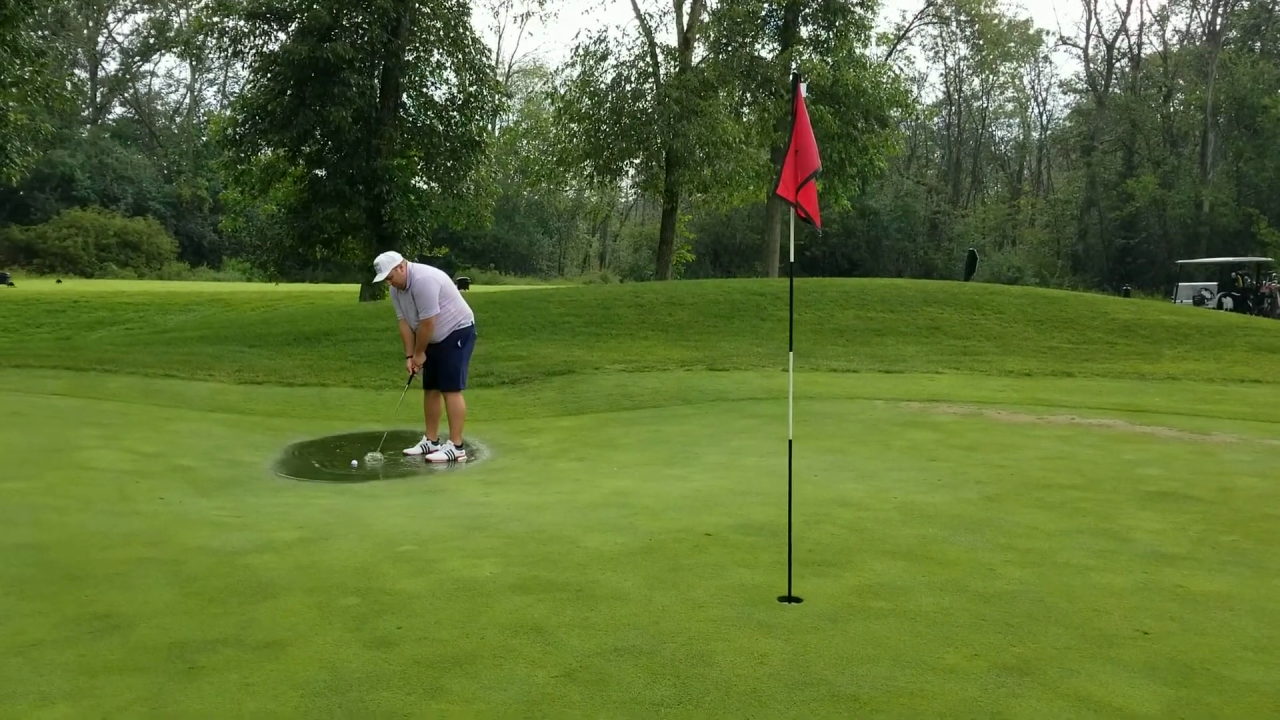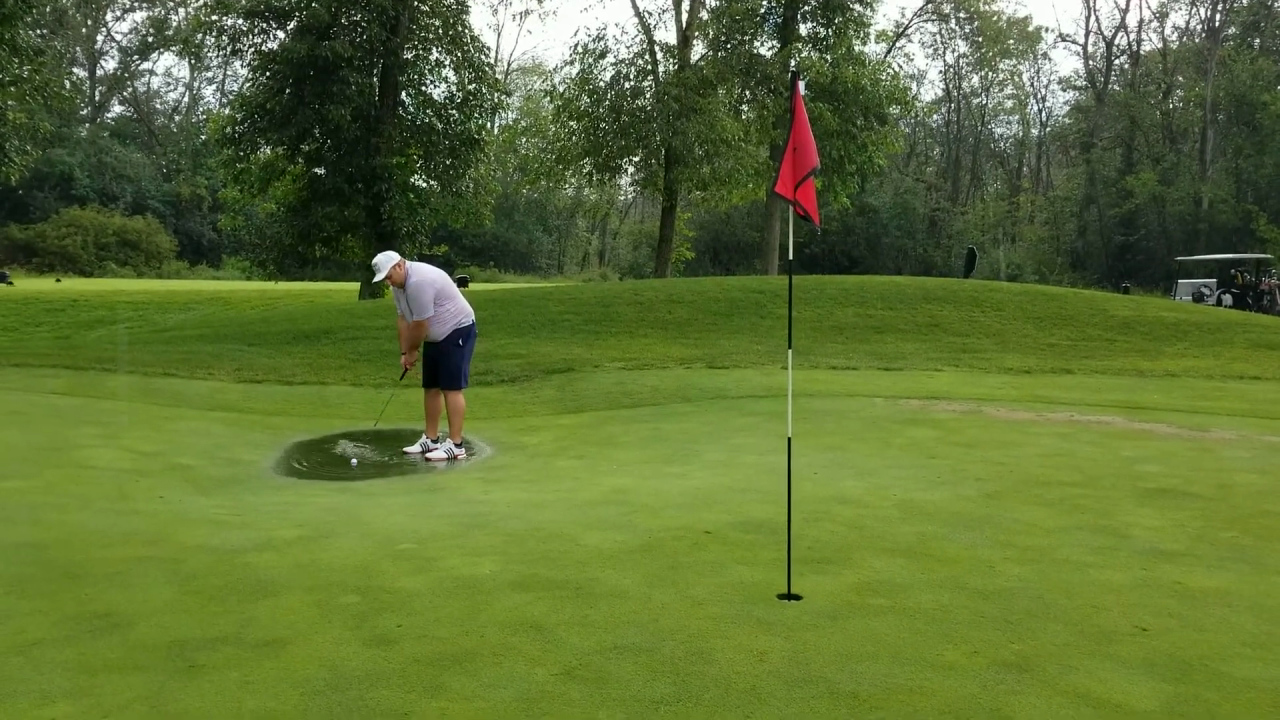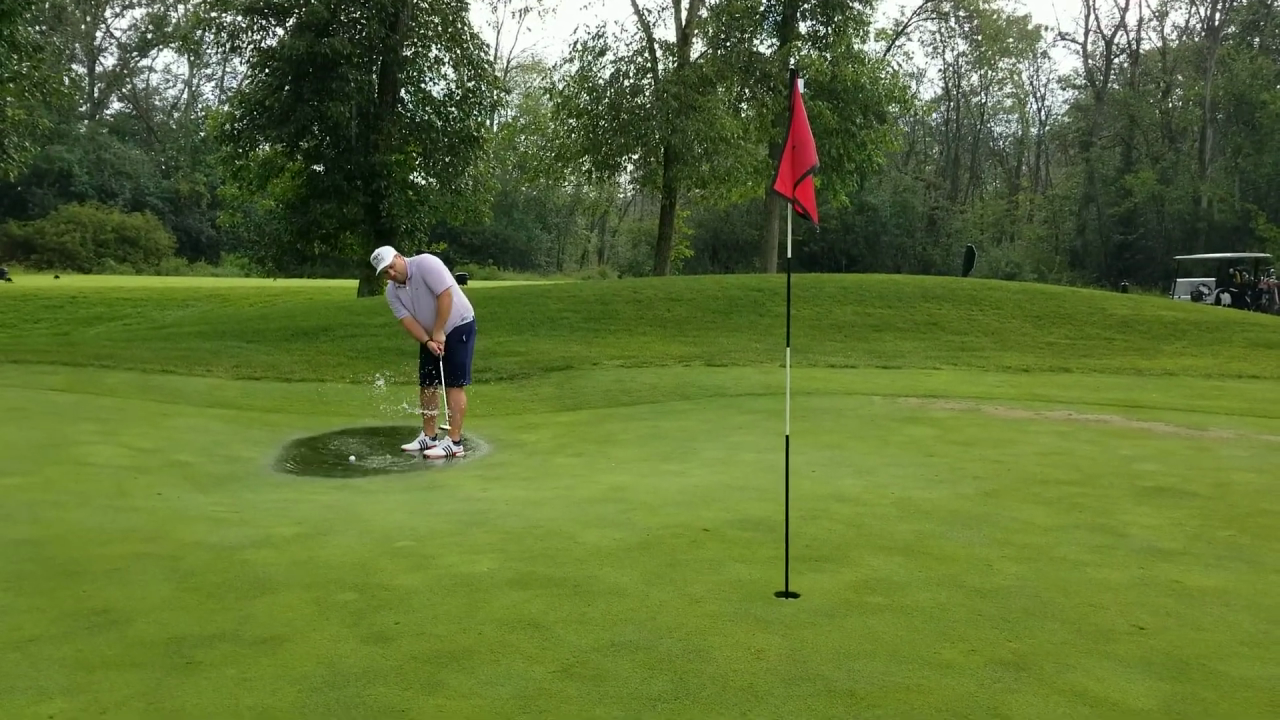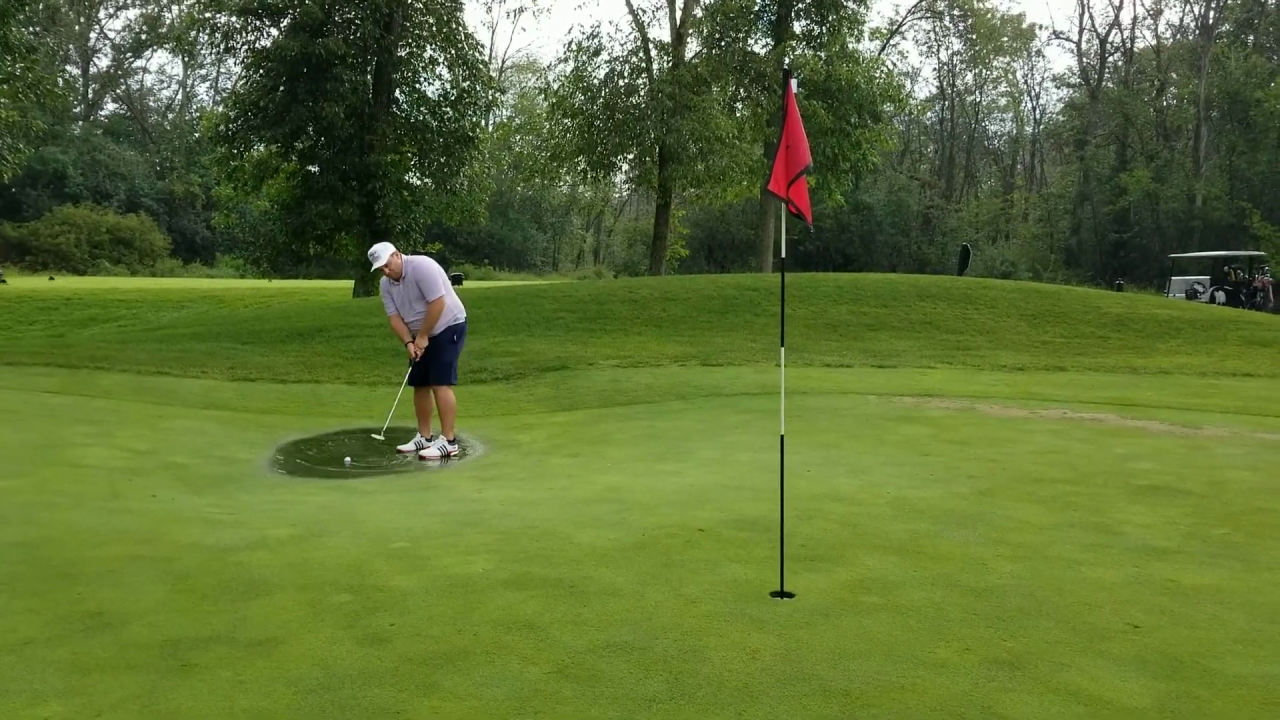
dt=0.5s
person 1, frame 1
left shoulder: (423, 280)
right shoulder: (396, 288)
left elbow: (427, 323)
right elbow: (404, 322)
left wrist: (419, 353)
right wrist: (409, 355)
left hip: (457, 333)
right hip: (435, 339)
left knee: (451, 389)
right knee: (431, 389)
left ankle: (456, 446)
right ankle: (431, 441)
person 1, frame 2
left shoulder: (419, 281)
right shoulder: (399, 286)
left elbow: (421, 324)
right elbow: (403, 319)
left wrist: (413, 350)
right wrist: (405, 352)
left hip: (458, 332)
right hip: (434, 338)
left knee: (451, 388)
right knee: (431, 388)
left ankle: (455, 445)
right ankle: (431, 440)
person 1, frame 3
left shoulder: (425, 264)
right shoulder: (392, 291)
left elbow: (445, 295)
right elbow: (407, 320)
left wrist: (439, 332)
right wrist: (428, 341)
left hip: (458, 328)
right hip: (431, 336)
left knee: (454, 385)
right knee: (427, 385)
left ankle: (454, 442)
right ankle: (429, 436)
person 1, frame 4
left shoulder: (422, 266)
right shoulder: (386, 284)
left elbow: (437, 304)
right elbow: (394, 317)
left wrist: (422, 337)
right wrist: (409, 342)
left hip: (447, 328)
right hip: (421, 336)
left knee: (441, 385)
right knee: (420, 386)
left ankle: (448, 442)
right ankle: (424, 438)
